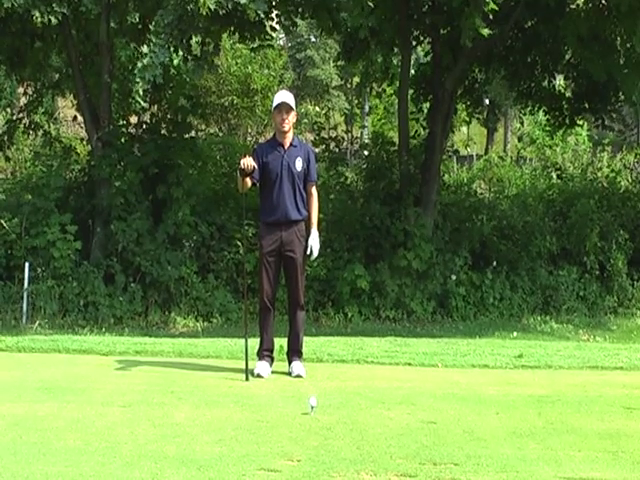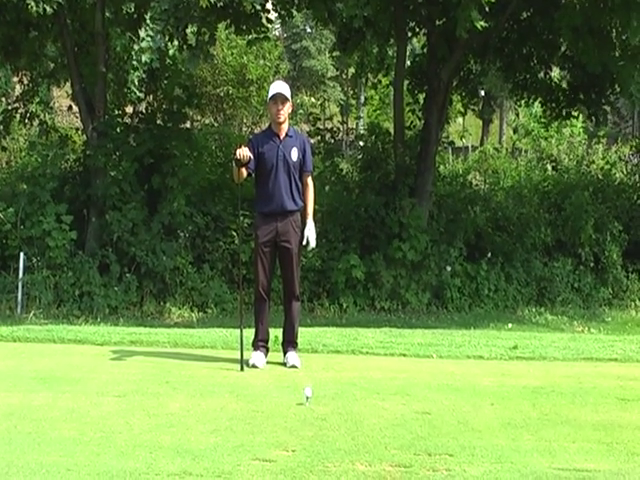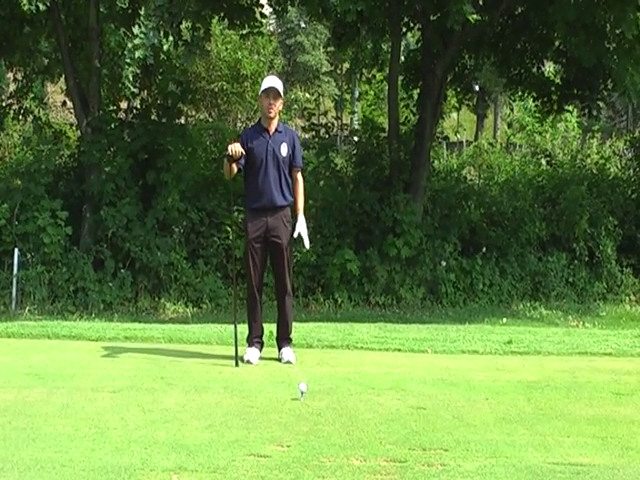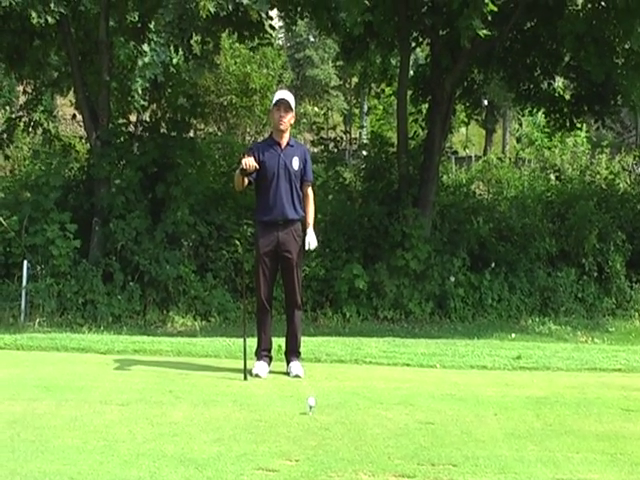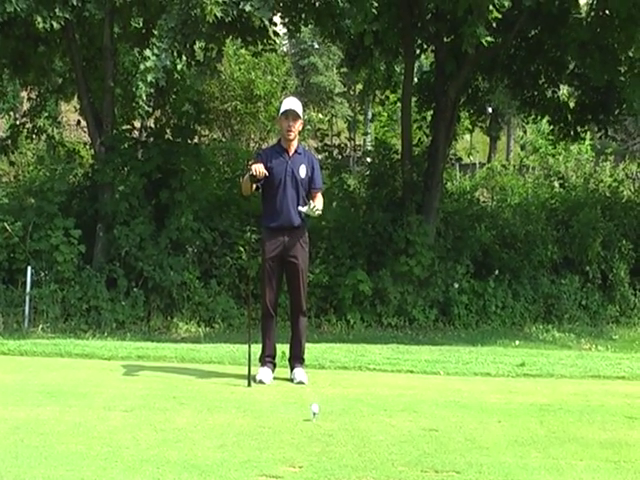
dt=1s
person 1, frame 1
left shoulder: (305, 151)
right shoulder: (262, 151)
left elbow: (312, 192)
right elbow: (244, 187)
left wrist: (314, 230)
right wrist: (243, 172)
left hip: (296, 230)
right hip: (268, 230)
left knee: (297, 297)
right knee: (266, 296)
left ankle: (295, 357)
right ankle: (265, 357)
person 1, frame 2
left shoulder: (301, 141)
right shoulder: (257, 141)
left elbow: (307, 182)
right elbow: (240, 178)
left wrist: (309, 220)
right wrist: (239, 162)
left hip: (291, 220)
right hip: (264, 221)
left knee: (292, 287)
right knee: (262, 286)
left ankle: (290, 347)
right ankle: (260, 346)
person 1, frame 3
left shoulder: (290, 137)
right shoulder: (247, 136)
left elbow: (297, 177)
right elbow: (229, 174)
left wrist: (300, 216)
right wrist: (230, 157)
left hip: (281, 216)
right hip: (254, 217)
left knee: (284, 283)
right knee: (254, 282)
left ankle: (285, 343)
right ankle: (254, 343)
person 1, frame 4
left shoulder: (301, 152)
right shoulder: (258, 150)
left elbow: (307, 192)
right elbow: (239, 186)
left wrist: (310, 228)
right wrist: (243, 170)
left hip: (292, 230)
right hip: (265, 230)
left knee: (294, 296)
right knee: (263, 296)
left ankle: (293, 357)
right ankle: (263, 356)
person 1, frame 5
left shoulder: (309, 160)
right shoulder: (265, 156)
left elbow: (317, 196)
right elbow: (245, 191)
left wrist: (315, 207)
right wrist: (251, 175)
left hip: (297, 237)
right hip: (271, 236)
left knee: (299, 303)
right knee: (268, 302)
left ankle: (297, 364)
right ankle: (267, 362)
